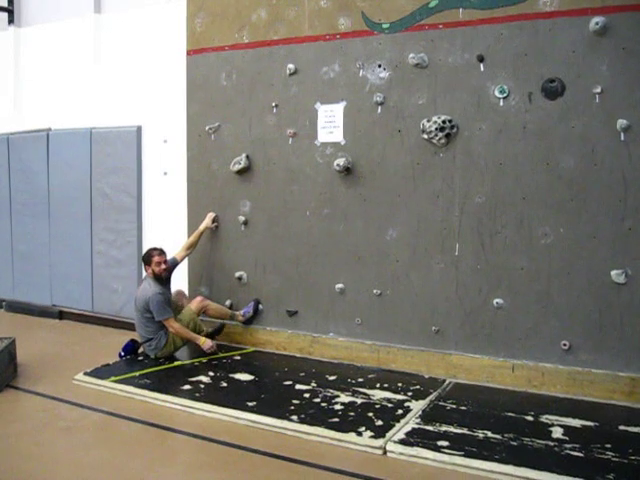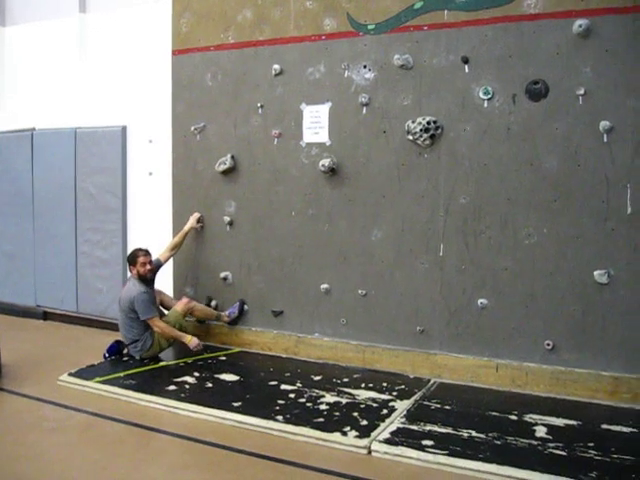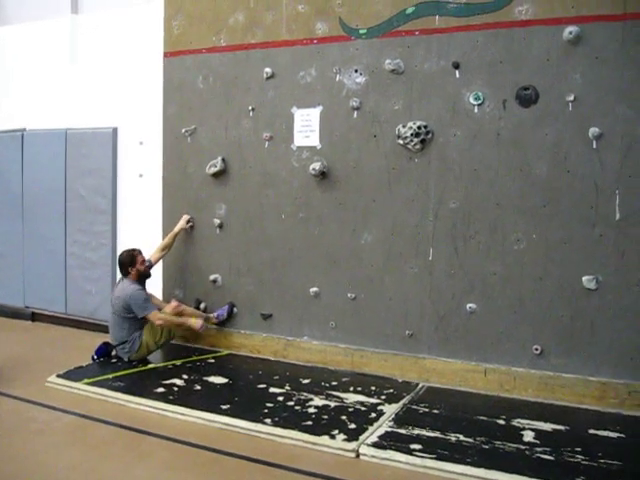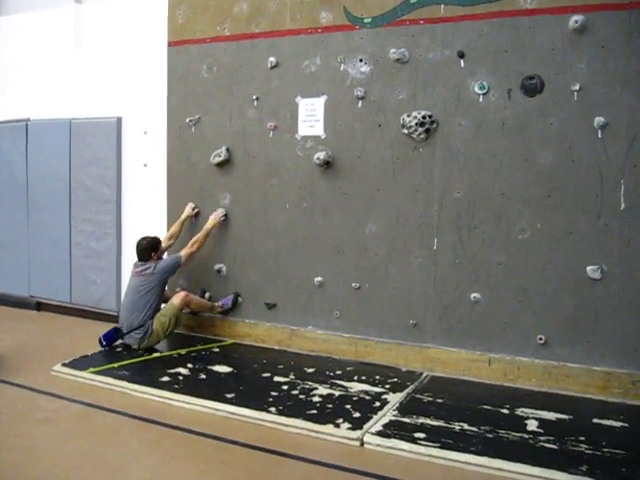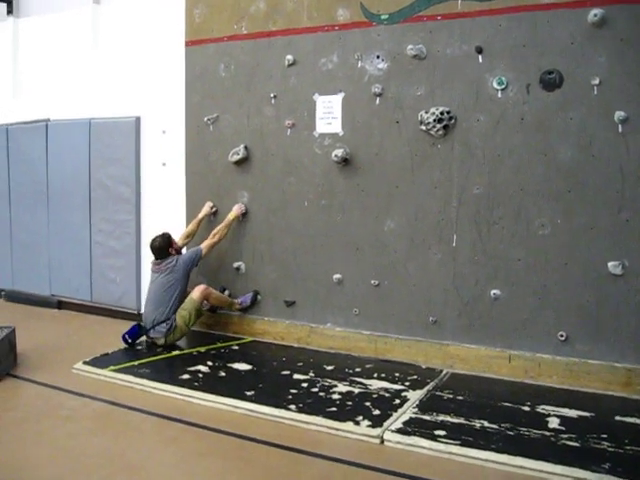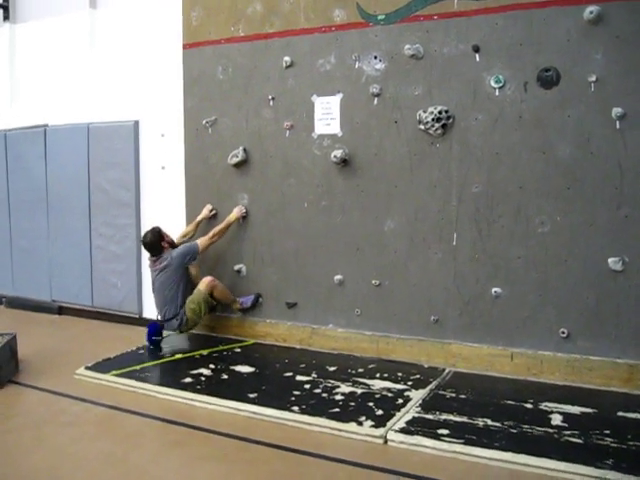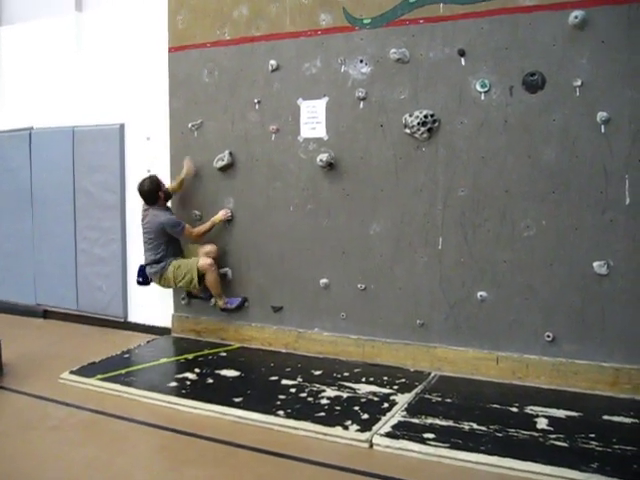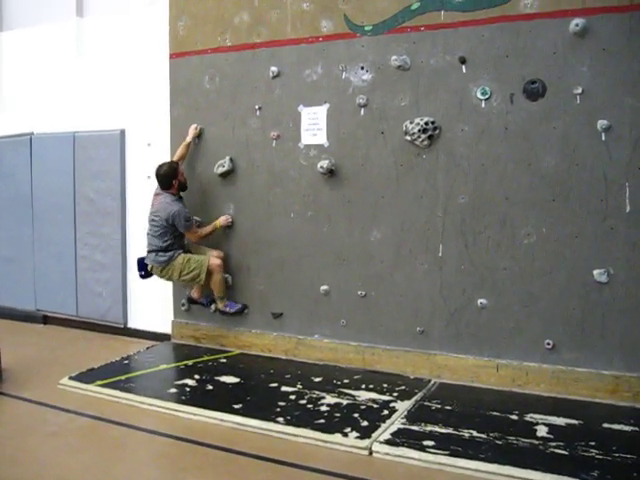
dt=0.5s
person 1, frame 1
left shoulder: (162, 273)
right shoulder: (154, 294)
left elbow: (185, 251)
right elbow: (172, 327)
left wrist: (203, 227)
right wrist: (200, 340)
left hip: (158, 333)
right hip: (159, 345)
left knee: (179, 294)
right knee: (200, 302)
left ankle: (203, 331)
right ankle: (240, 316)
person 1, frame 2
left shoulder: (145, 275)
right shoulder: (139, 293)
left elbow: (170, 251)
right elbow: (157, 326)
left wrist: (188, 228)
right wrist: (187, 338)
left hip: (139, 339)
right hip: (144, 347)
left knee: (157, 294)
right knee: (186, 303)
right ankle: (225, 317)
person 1, frame 3
left shoulder: (128, 280)
right shoulder: (133, 292)
left elbow: (160, 252)
right elbow: (158, 319)
left wrist: (178, 229)
right wrist: (189, 321)
left hip: (126, 342)
right hip: (132, 348)
left knee: (150, 301)
right knee: (175, 306)
right ankle: (212, 318)
person 1, frame 4
left shoulder: (139, 266)
right shoulder: (158, 269)
left elbow: (169, 240)
right elbow: (192, 248)
left wrist: (185, 216)
right wrist: (210, 224)
left hip: (130, 333)
right hip: (140, 337)
right knee: (183, 296)
left ankle: (194, 304)
right ankle: (217, 308)
person 1, frame 5
left shoulder: (157, 264)
right shoulder: (180, 263)
left elbow: (185, 237)
right elbow: (212, 238)
left wrist: (202, 215)
right wrist: (232, 216)
left hip: (153, 330)
right hip: (165, 333)
right knee: (202, 289)
right ankle: (234, 305)
person 1, frame 6
left shoulder: (154, 259)
right shoulder: (175, 257)
left elbow: (183, 237)
right elbow: (211, 238)
left wrist: (201, 217)
right wrist: (232, 217)
left hip: (168, 319)
right hip: (179, 321)
left knee: (191, 268)
right knee: (209, 281)
left ankle: (209, 301)
right ankle: (237, 304)
person 1, frame 7
left shoulder: (150, 206)
right shoulder: (164, 218)
left elbow: (171, 190)
right elbow: (194, 234)
left wrist: (183, 176)
right wrist: (216, 219)
left hip: (168, 258)
right hip: (162, 270)
left knee: (211, 250)
right knee: (208, 264)
left ankle: (194, 288)
right ankle: (222, 302)
person 1, frame 8
left shoulder: (162, 190)
right shoulder: (175, 209)
left elbow: (177, 160)
right elbow: (196, 236)
left wrist: (190, 138)
right wrist: (217, 224)
left hip: (171, 251)
right hip: (165, 262)
left knee: (217, 255)
right knee: (216, 264)
left ankle: (196, 294)
right ankle: (223, 304)
